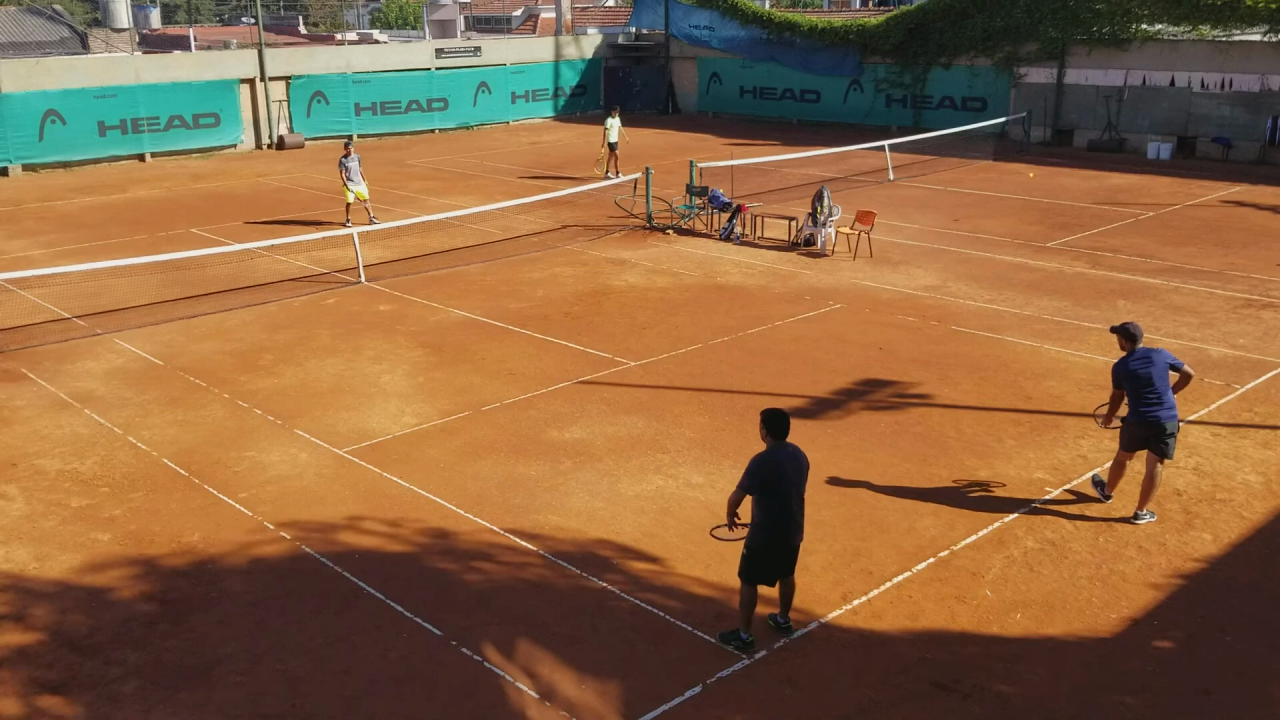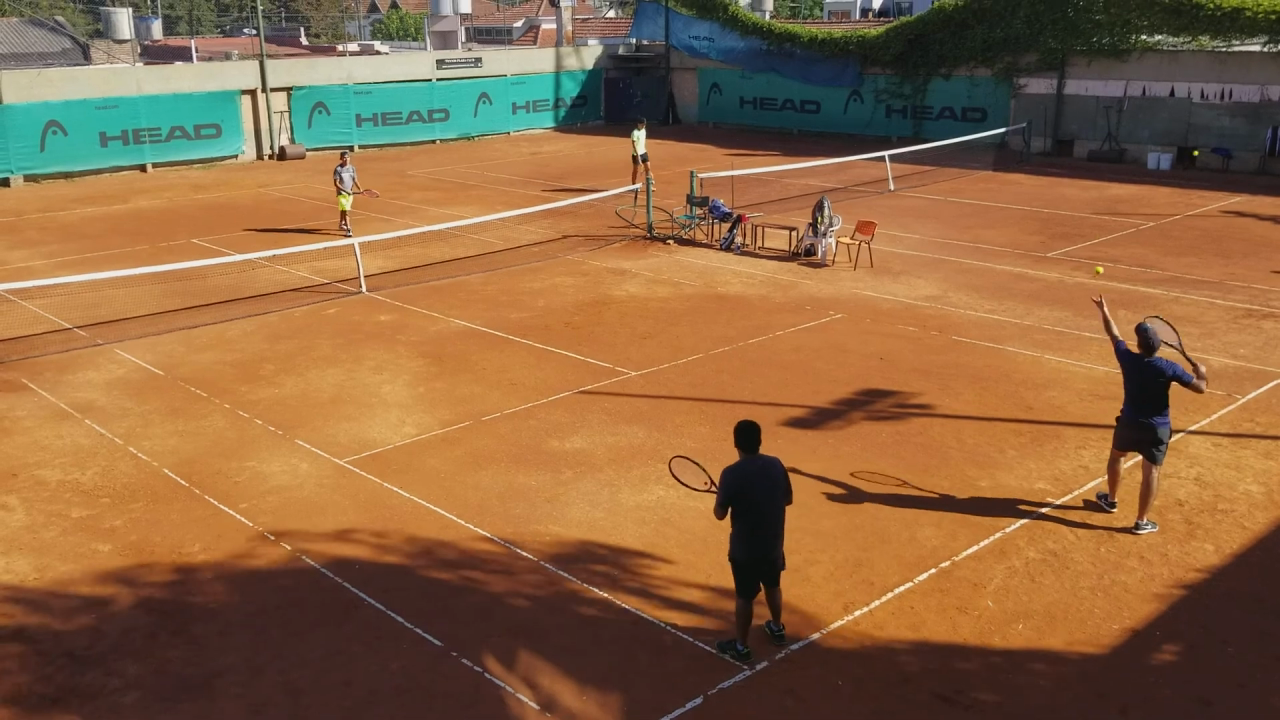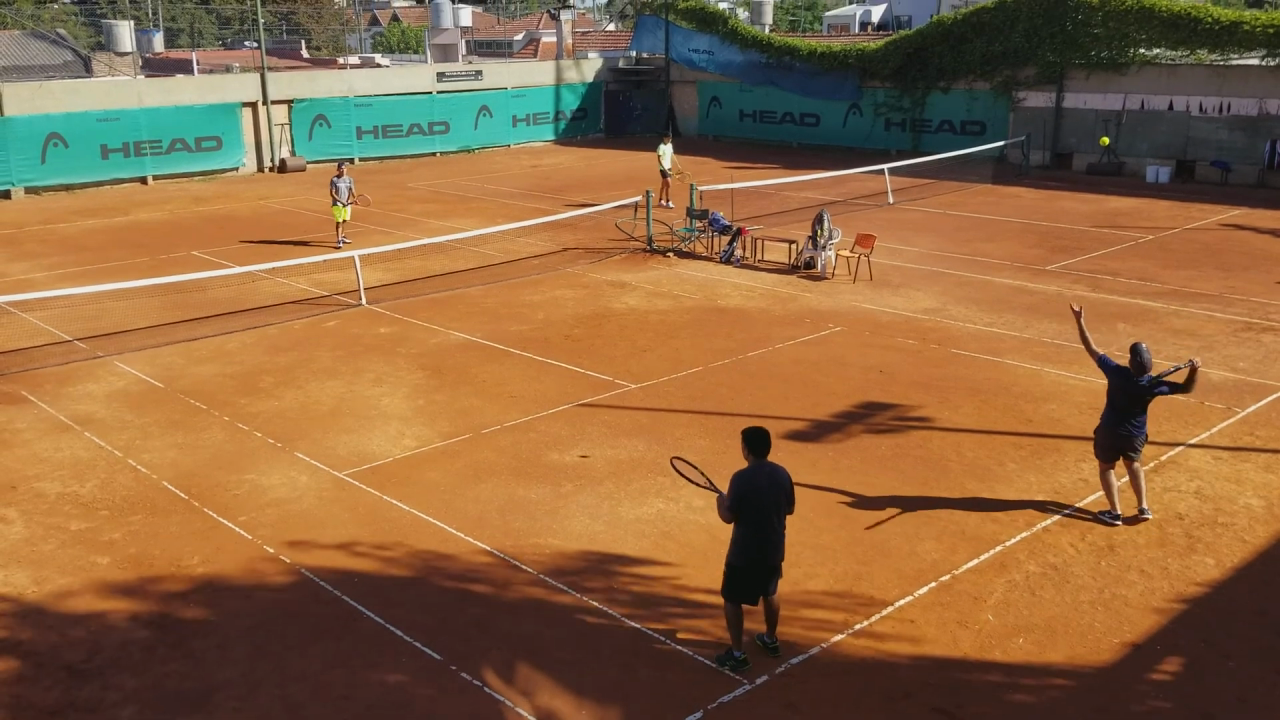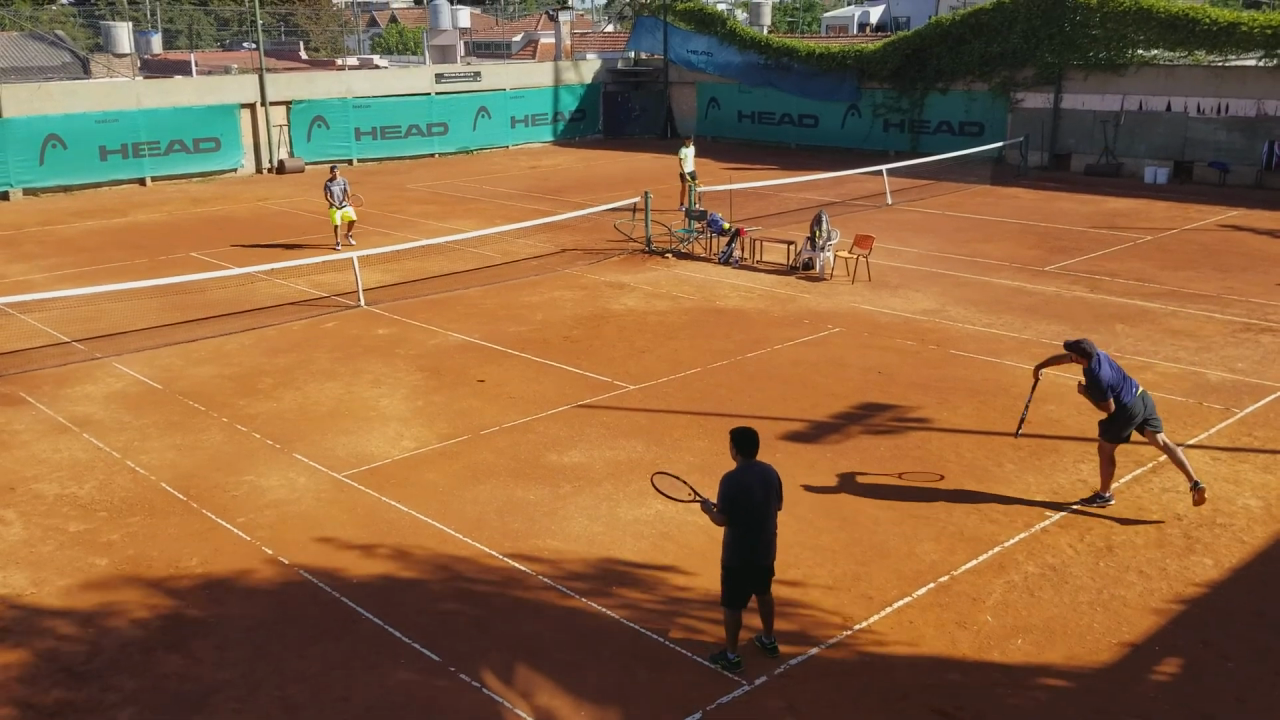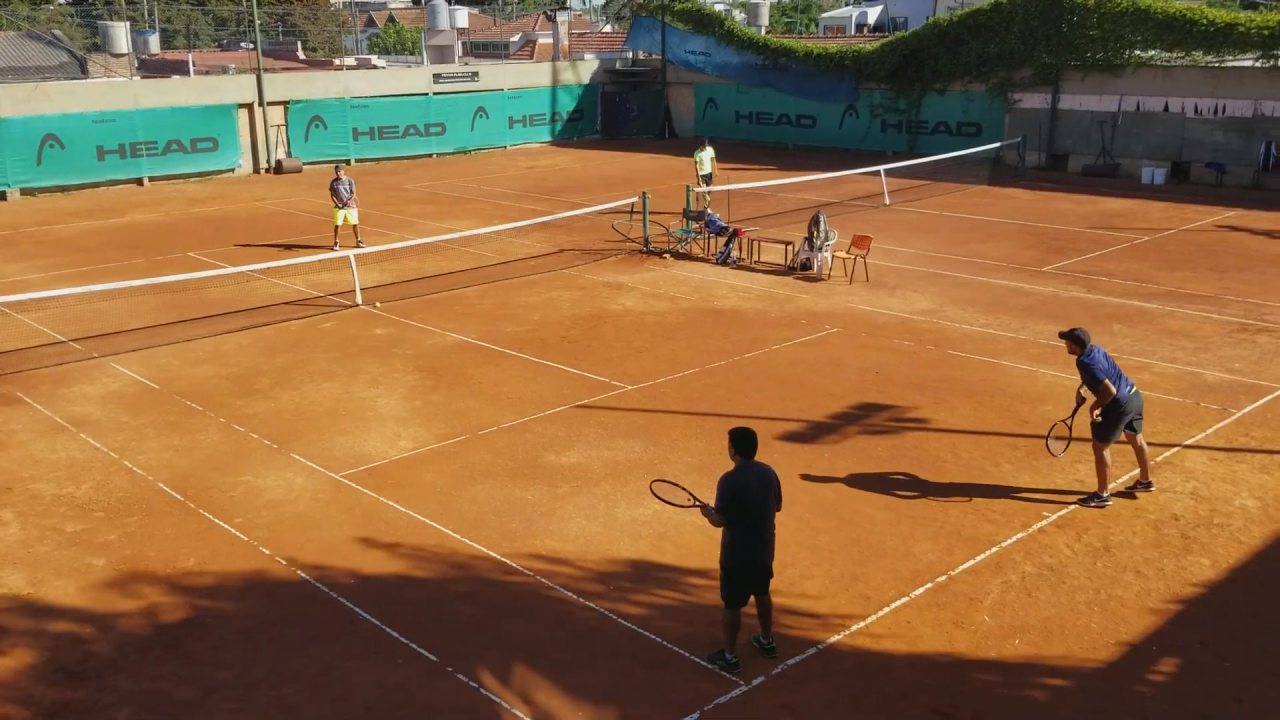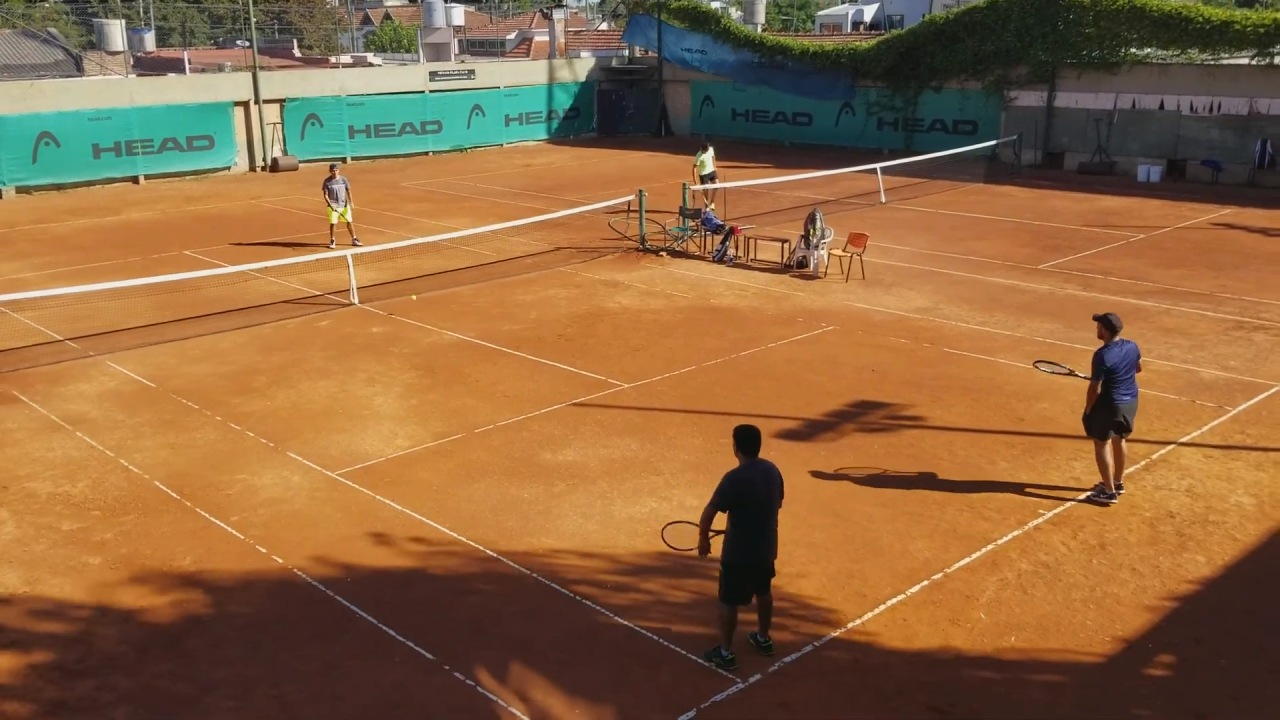
dt=0.5s
person 1, frame 1
left shoulder: (762, 461)
right shoulder: (799, 455)
left elbow: (737, 497)
left wrist: (730, 515)
left hip: (765, 535)
right hip: (793, 531)
left knee: (748, 581)
right knee: (786, 575)
left ankle: (743, 635)
right ankle: (783, 619)
person 1, frame 2
left shoulder: (731, 474)
right shoulder: (776, 465)
left elbow: (720, 514)
right elbow: (788, 500)
left wrist: (720, 499)
left hip: (745, 547)
right hip: (774, 542)
left knee: (745, 596)
right knee: (772, 586)
left ankle: (741, 646)
right ankle: (777, 628)
person 1, frame 3
left shoulder: (741, 478)
right shoulder: (782, 474)
left elbow: (728, 518)
right elbow: (790, 509)
left wrist: (721, 503)
left hip: (744, 553)
right hip: (774, 550)
left knee: (732, 600)
right knee: (770, 595)
left ankle: (737, 654)
right ankle: (771, 640)
person 1, frame 4
left shoulder: (731, 480)
right shoulder: (771, 473)
left elbow: (721, 520)
right elbow: (778, 506)
left wrist: (708, 509)
left hip: (738, 554)
right hip: (765, 549)
left knee: (732, 605)
right knee: (764, 594)
left ankle: (731, 656)
right ankle: (769, 640)
person 1, frame 5
left shoulder: (730, 480)
right shoulder: (769, 473)
left elbow: (719, 521)
right elbow: (777, 506)
left wrist: (707, 512)
left hip: (736, 554)
right hip: (764, 549)
left knee: (731, 605)
right knee: (762, 594)
left ankle: (729, 656)
right ankle: (766, 641)
person 1, frame 6
left shoulder: (734, 478)
right shoulder: (772, 470)
left elbow: (708, 514)
left wrist: (703, 540)
left hip: (739, 552)
right hip: (766, 547)
left knee: (728, 600)
right knee: (763, 592)
left ankle: (725, 652)
right ankle: (764, 638)
person 2, frame 1
left shoulder: (1120, 366)
right shoulder: (1161, 355)
left elbow: (1117, 397)
right elbow: (1189, 374)
left wrist: (1109, 416)
left hip: (1138, 421)
right hip: (1167, 420)
left knee: (1123, 457)
right knee: (1155, 466)
left ankle: (1107, 492)
right ankle: (1141, 511)
person 2, frame 2
left shoulder: (1128, 360)
right shoulder: (1169, 368)
left elbow: (1114, 336)
right elbow: (1201, 387)
left wrist: (1104, 311)
right wrist: (1200, 371)
left hip: (1129, 424)
right hip: (1157, 429)
left knee: (1116, 456)
right knee: (1151, 473)
left ankle: (1111, 499)
right ankle: (1142, 521)
person 2, frame 3
left shoulder: (1116, 373)
right shoulder: (1152, 385)
left elbow: (1092, 350)
right elbow: (1186, 388)
left wrist: (1079, 321)
right wrist: (1194, 370)
left hip: (1109, 432)
right hip: (1135, 435)
left knee: (1106, 468)
right knee: (1133, 464)
left ankle: (1114, 512)
right ankle: (1143, 507)
person 2, frame 4
left shoulder: (1098, 379)
right shoulder: (1096, 355)
left elbow: (1109, 409)
right elbow: (1064, 357)
left wrist: (1086, 393)
right wrist: (1041, 366)
left hip: (1129, 410)
right hip: (1142, 398)
left knee: (1105, 449)
right knee: (1163, 443)
left ankle: (1105, 494)
right ankle: (1194, 483)
person 2, frame 5
left shoulder: (1089, 364)
right shoulder: (1094, 350)
left elbow: (1110, 391)
left wrist: (1095, 407)
right wrist: (1080, 390)
left hip: (1121, 405)
right hip: (1133, 396)
left knee: (1100, 447)
right knee: (1136, 439)
left ankle: (1103, 495)
right ankle: (1145, 481)
person 2, frame 6
left shoulder: (1102, 355)
right shoulder: (1132, 346)
left elbow: (1095, 389)
right elbow: (1138, 368)
left wrist: (1088, 408)
left hip: (1110, 405)
right hip: (1131, 401)
left knee: (1102, 446)
right knee: (1119, 442)
left ankle: (1109, 491)
right ankle: (1117, 483)
